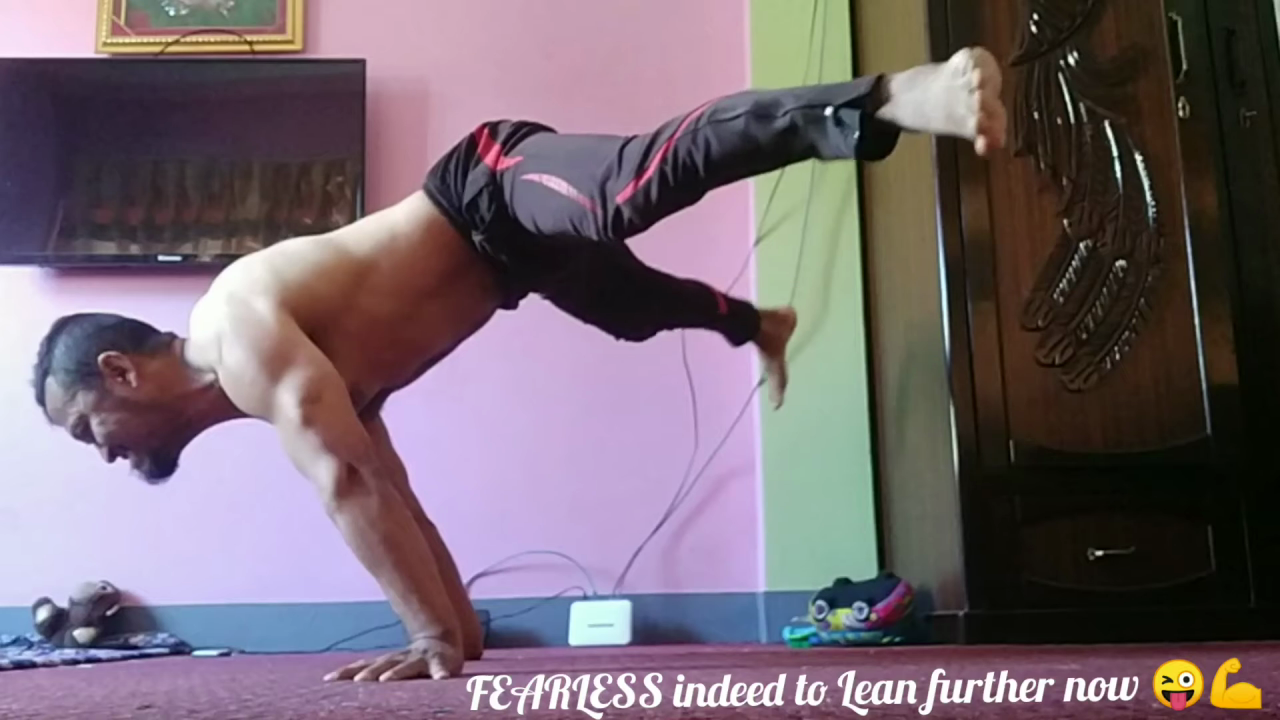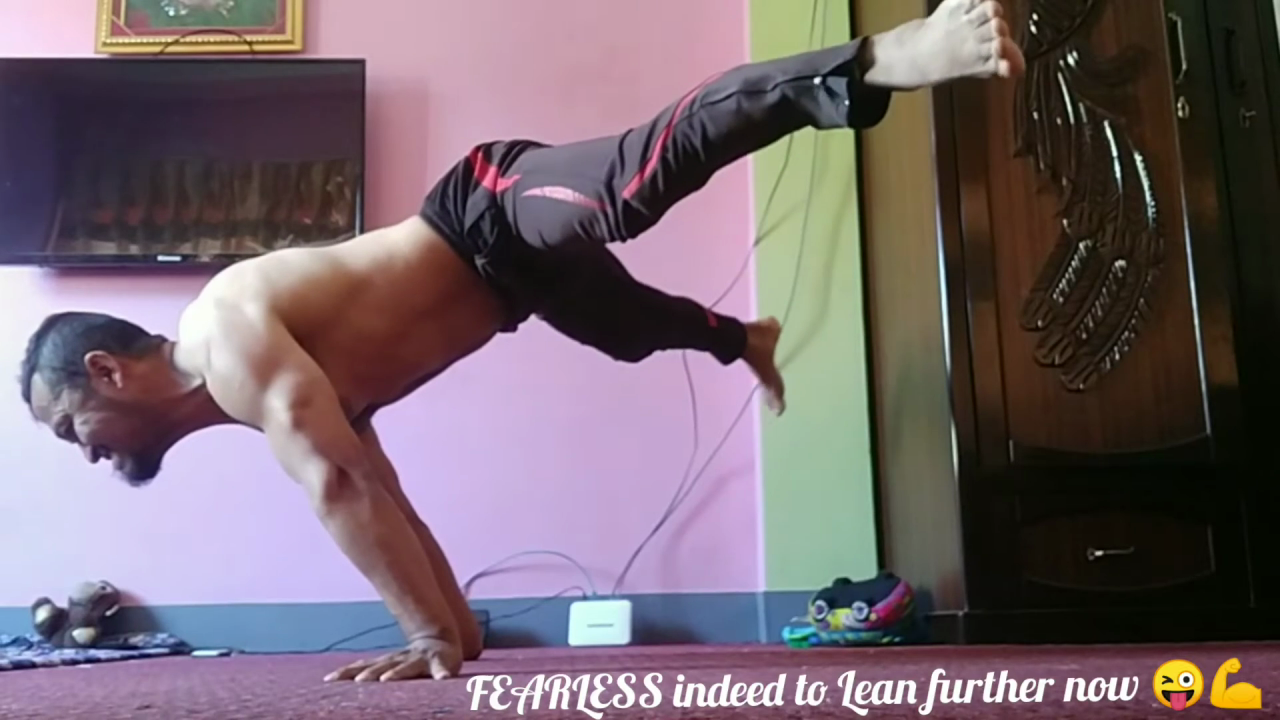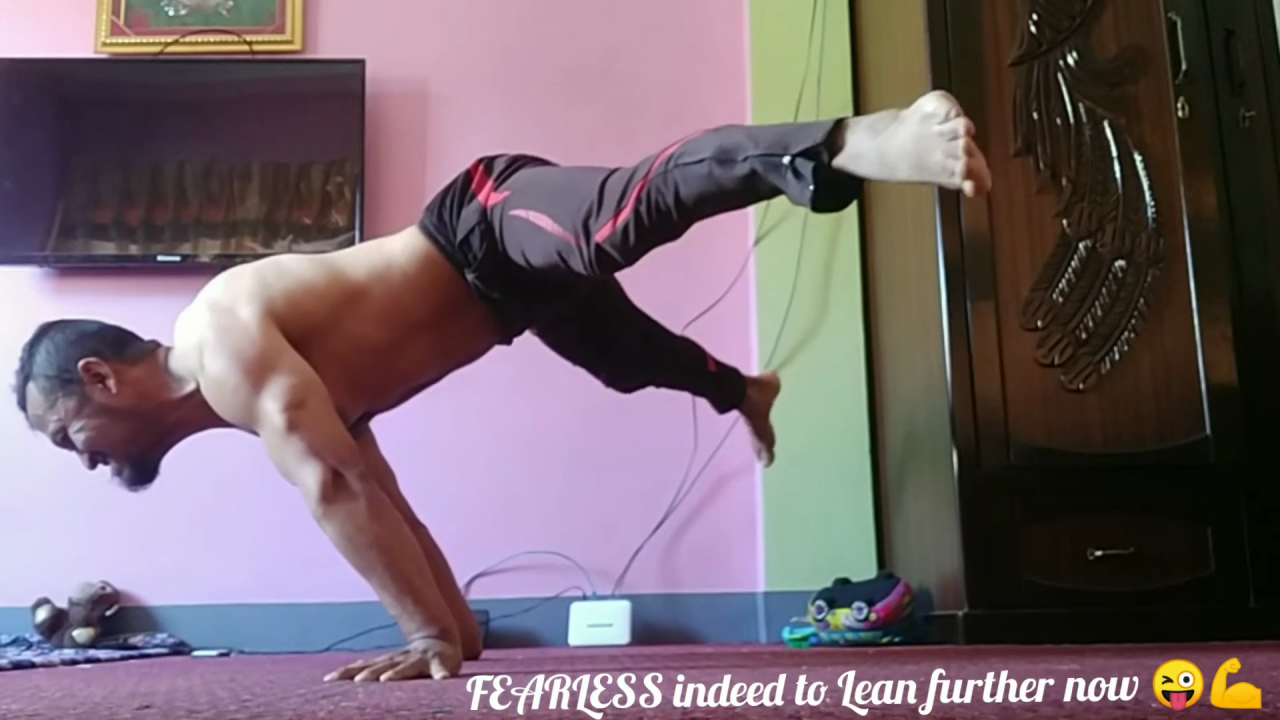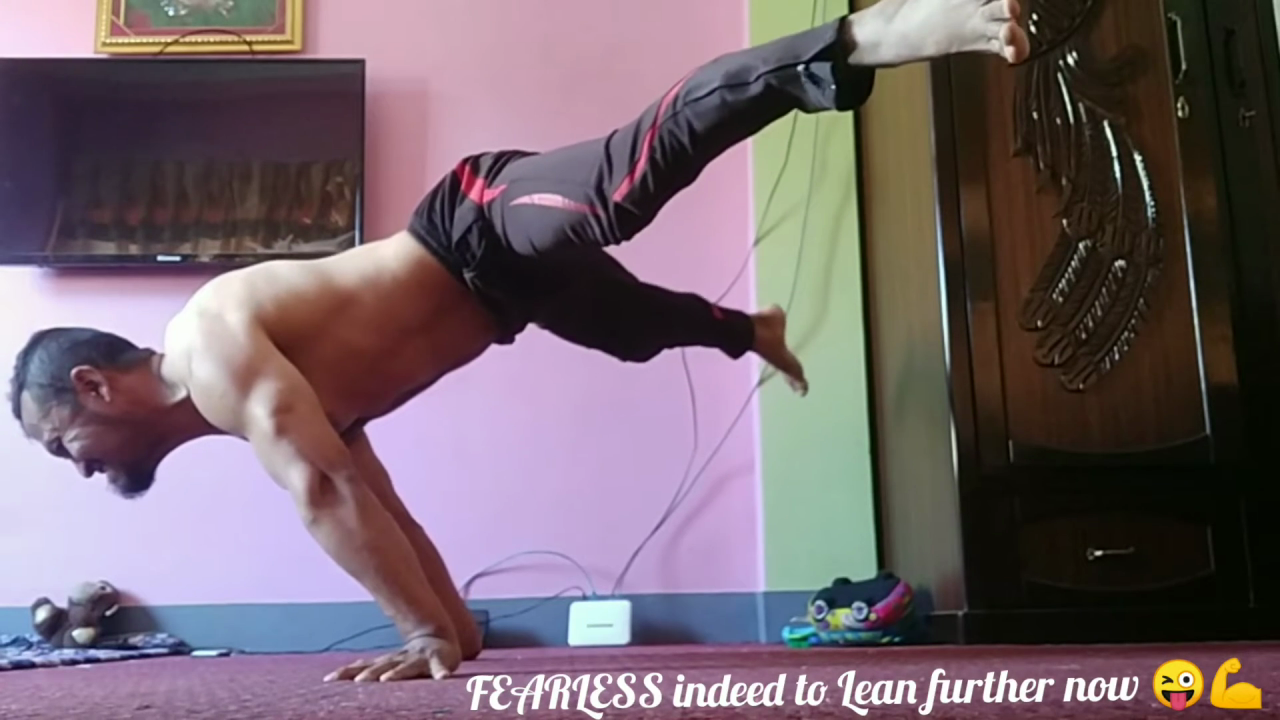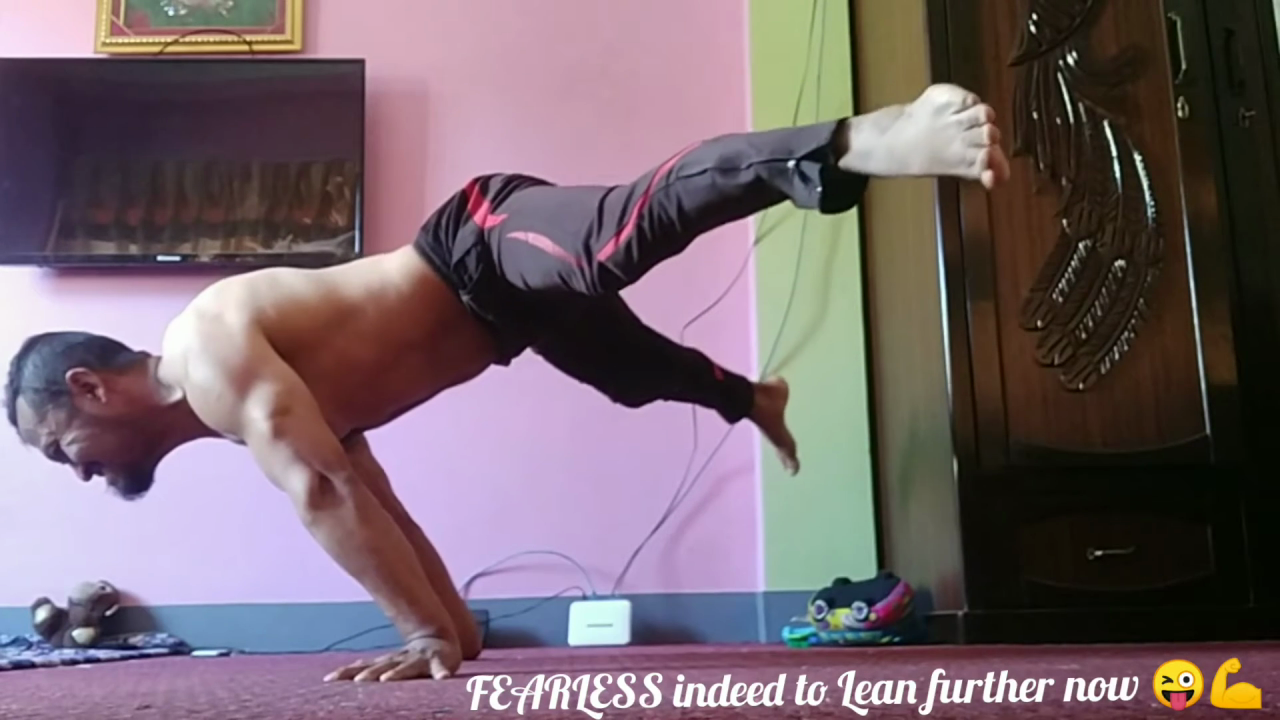
dt=1s
person 1, frame 1
left shoulder: (239, 328)
right shoulder: (273, 373)
left elbow: (345, 485)
right elbow: (387, 491)
left wrist: (436, 639)
right wrist: (458, 624)
left hip: (502, 186)
right hip: (511, 241)
left knee: (641, 182)
right knee: (635, 310)
left ankle: (902, 98)
right ankle: (757, 325)
person 1, frame 2
left shoulder: (226, 334)
right shoulder: (249, 385)
left elbow: (339, 488)
right elbow: (378, 493)
left wrist: (433, 638)
right wrist: (456, 628)
left hip: (499, 211)
right hip: (507, 268)
right knee: (633, 329)
right ankle: (744, 338)
person 1, frame 3
left shoulder: (219, 337)
right shoulder: (250, 390)
left elbow: (334, 489)
right elbow: (380, 500)
left wrist: (431, 640)
right wrist: (455, 626)
left hip: (494, 221)
right hip: (501, 278)
left knee: (624, 219)
right knee: (631, 360)
left ankle: (864, 141)
right ankle: (739, 390)
person 1, frame 4
left shoulder: (208, 342)
right shoulder: (252, 389)
left elbow: (324, 491)
right elbow: (375, 502)
left wrist: (427, 638)
right wrist: (456, 627)
left hip: (490, 222)
right hip: (502, 279)
right knee: (633, 328)
right ankle: (750, 330)
person 1, frame 5
left shoulder: (207, 348)
right shoulder: (235, 400)
left elbow: (324, 491)
right elbow: (373, 500)
left wrist: (428, 638)
right wrist: (454, 626)
left hip: (489, 240)
right hip: (499, 299)
left knee: (626, 232)
right knee: (635, 371)
left ankle: (870, 140)
right ankle: (749, 397)
